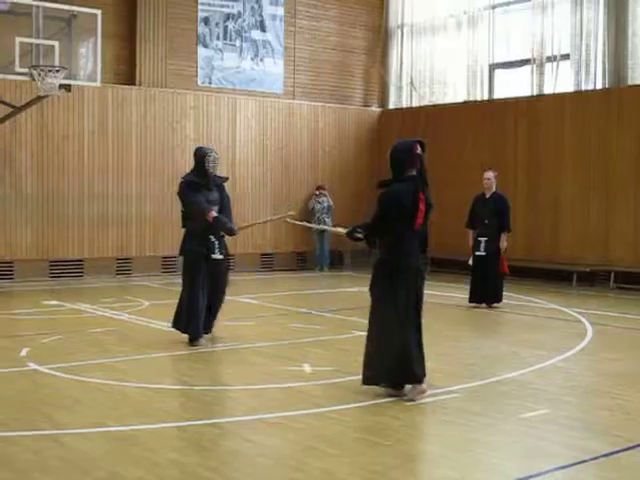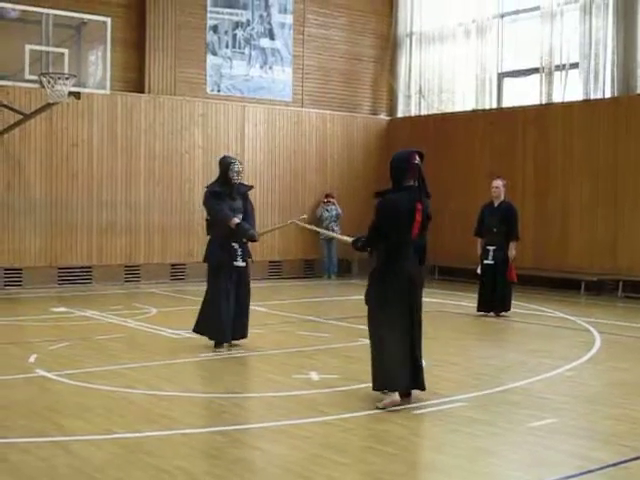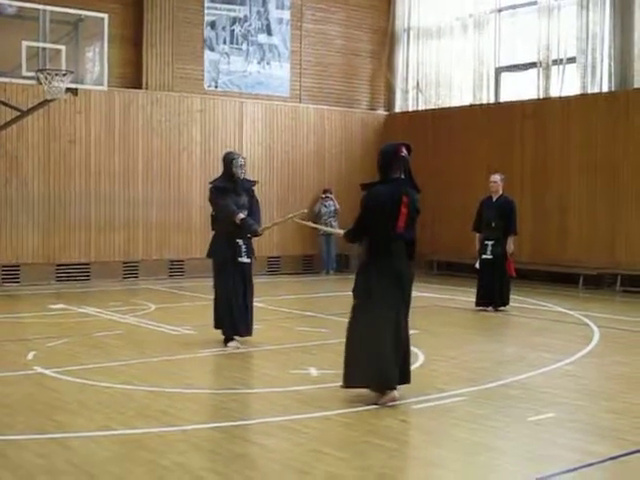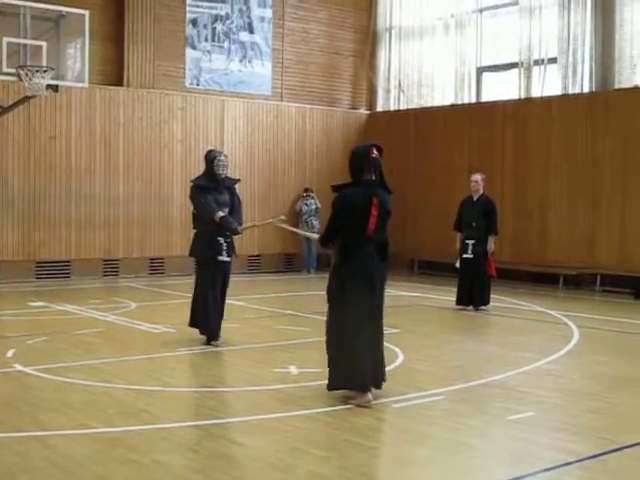
dt=0.5s
person 1, frame 1
left shoulder: (393, 193)
right shoulder: (422, 192)
left elbow: (378, 226)
left wrist: (357, 232)
right wrist: (367, 232)
left hip: (395, 263)
right hip: (414, 261)
left knee: (394, 319)
right knee: (408, 318)
left ankle: (415, 379)
right ankle: (396, 380)
person 1, frame 2
left shoulder: (390, 202)
right shoulder: (422, 202)
left elbow: (375, 236)
left wrist: (360, 243)
right wrist: (370, 242)
left hip: (391, 270)
right hip: (413, 270)
left knee: (387, 327)
right knee: (408, 325)
left ankle: (393, 388)
right ankle: (406, 385)
person 1, frame 3
left shoulder: (375, 194)
right shoulder: (411, 195)
left elbow: (360, 230)
right elbow: (407, 229)
left wrist: (349, 235)
left hip: (379, 265)
right hip: (402, 265)
left knee: (375, 322)
right knee: (395, 321)
left ankle: (387, 385)
right ankle: (391, 380)
person 1, frame 4
left shoulder: (346, 197)
right shoulder: (383, 197)
left elbow: (332, 233)
right elbow: (378, 231)
left wrist: (324, 241)
left hip: (350, 267)
right hip: (375, 266)
left knee: (349, 325)
right knee: (369, 323)
left ankle: (362, 386)
right ankle: (368, 380)
person 2, frame 1
left shoulder: (218, 184)
right shoulder: (189, 185)
left elbow: (225, 207)
right elbow: (201, 208)
left wrist: (227, 224)
right wrist: (221, 222)
left hip: (215, 240)
right hip: (196, 240)
left knee: (217, 283)
right knee: (196, 287)
left ankle: (207, 321)
right ankle: (194, 332)
person 2, frame 2
left shoulder: (243, 192)
right shoulder: (213, 194)
left elbow: (249, 215)
right elbow: (224, 215)
left wrist: (249, 231)
right wrist: (243, 229)
left hip: (239, 247)
right hip: (220, 248)
left knee: (240, 291)
right knee: (220, 292)
left ankle: (232, 334)
right ankle: (220, 337)
person 2, frame 3
left shoulder: (247, 188)
right shoulder: (218, 190)
left elbow: (254, 210)
right elbow: (229, 210)
left wrist: (254, 226)
right wrist: (247, 223)
left hip: (243, 243)
right hip: (224, 244)
left knee: (243, 288)
right knee: (227, 289)
left ankle: (236, 329)
right ankle: (229, 334)
person 2, frame 4
left shoulder: (229, 186)
right shoulder: (199, 188)
left elbow: (236, 209)
right elbow: (209, 209)
left wrist: (234, 225)
right wrist: (226, 221)
left hip: (224, 242)
right hip: (206, 242)
left knee: (220, 287)
right knee: (208, 287)
left ankle: (212, 329)
right ankle: (211, 333)
person 3, frame 1
left shoulder: (501, 200)
right shoulder: (477, 199)
left elbow: (505, 223)
right elbow: (471, 220)
left wrist: (503, 240)
right wrist: (471, 238)
left hip: (494, 240)
right hip: (479, 239)
left knee: (493, 270)
right knee: (478, 269)
left ankle: (491, 299)
right ankle: (478, 298)
person 3, frame 2
left shoulder: (509, 208)
right shoulder: (486, 208)
left elbow: (513, 232)
right elbow: (479, 229)
left wrist: (512, 249)
right wrist: (479, 247)
left hip: (502, 249)
right hip: (487, 248)
left knee: (501, 278)
right knee: (486, 278)
left ankle: (499, 308)
right ankle: (486, 307)
person 3, frame 3
left shoulder: (508, 203)
right shoulder: (484, 202)
left elbow: (511, 226)
right elbow: (478, 224)
left wrist: (510, 243)
right wrist: (477, 241)
left hip: (501, 243)
right hip: (486, 242)
left knee: (500, 273)
right knee: (484, 272)
left ankle: (498, 302)
right ankle: (485, 301)
person 3, frame 4
left shoulder: (488, 202)
right shoulder: (465, 202)
left elbow: (492, 226)
right elbow: (459, 224)
left wrist: (491, 243)
right wrist: (458, 241)
left hip: (481, 242)
right hip: (467, 242)
left knee: (481, 272)
right knee: (465, 271)
left ankle: (479, 301)
right ankle: (465, 300)
